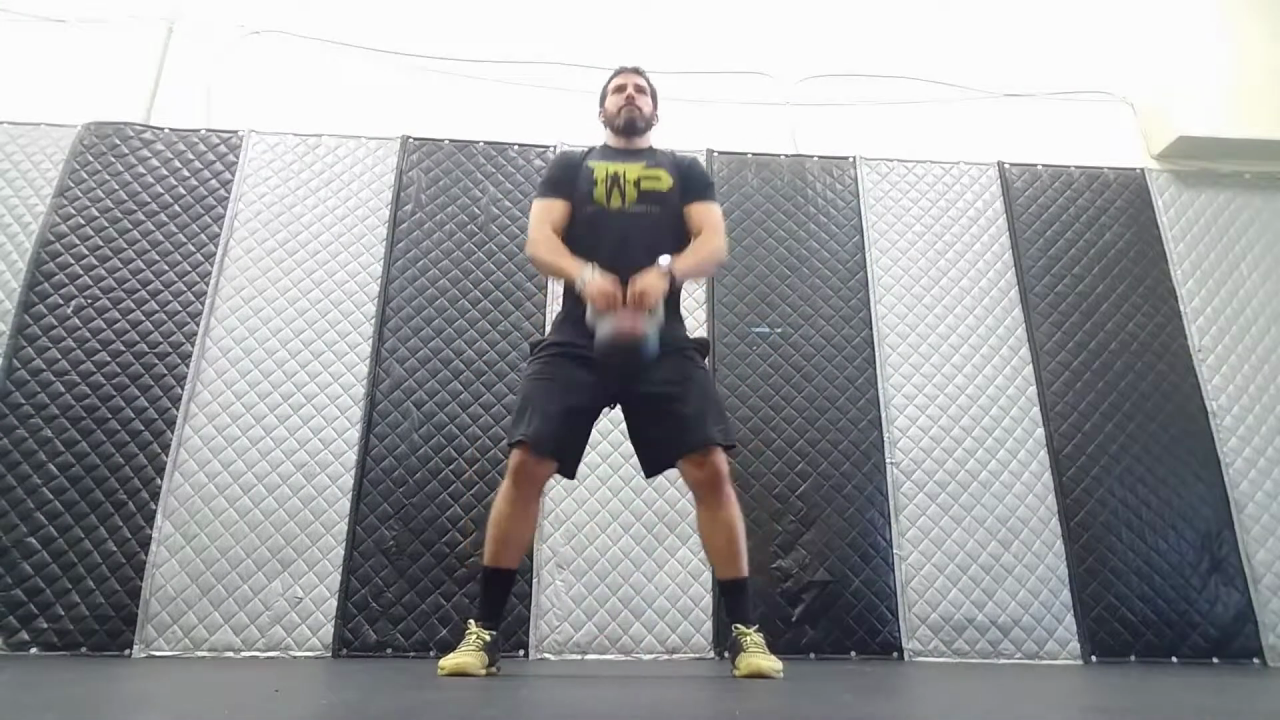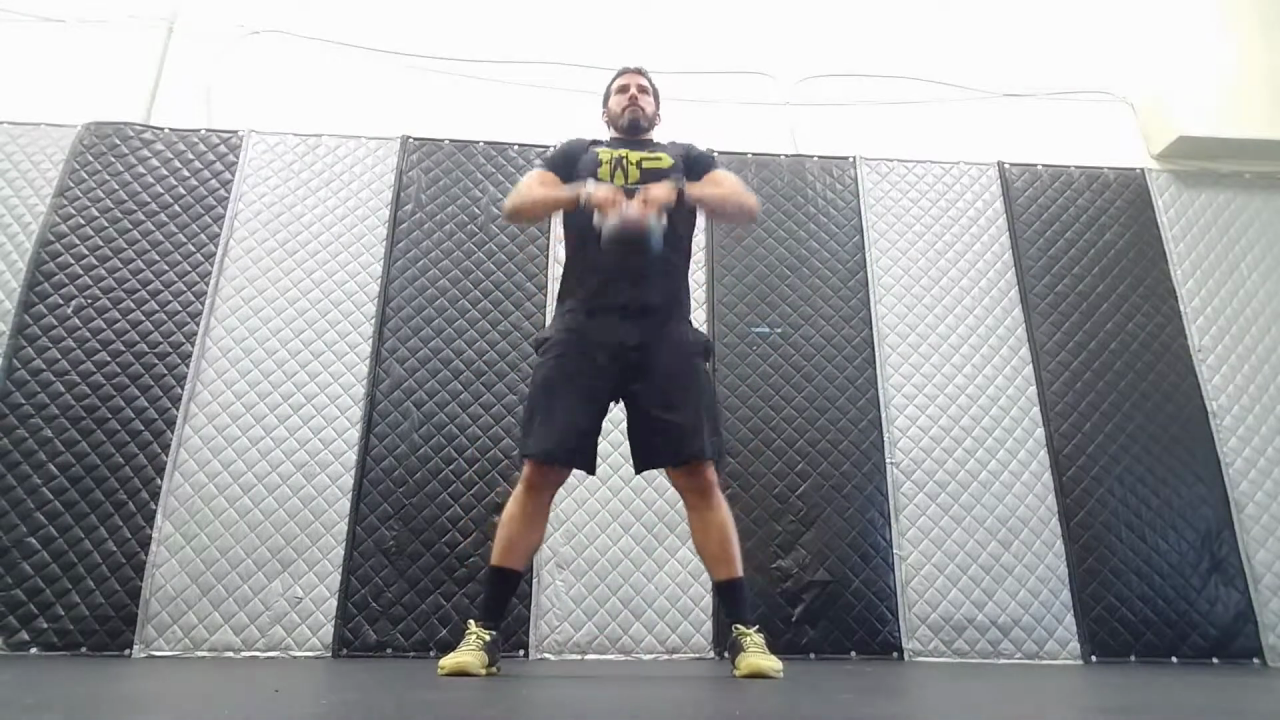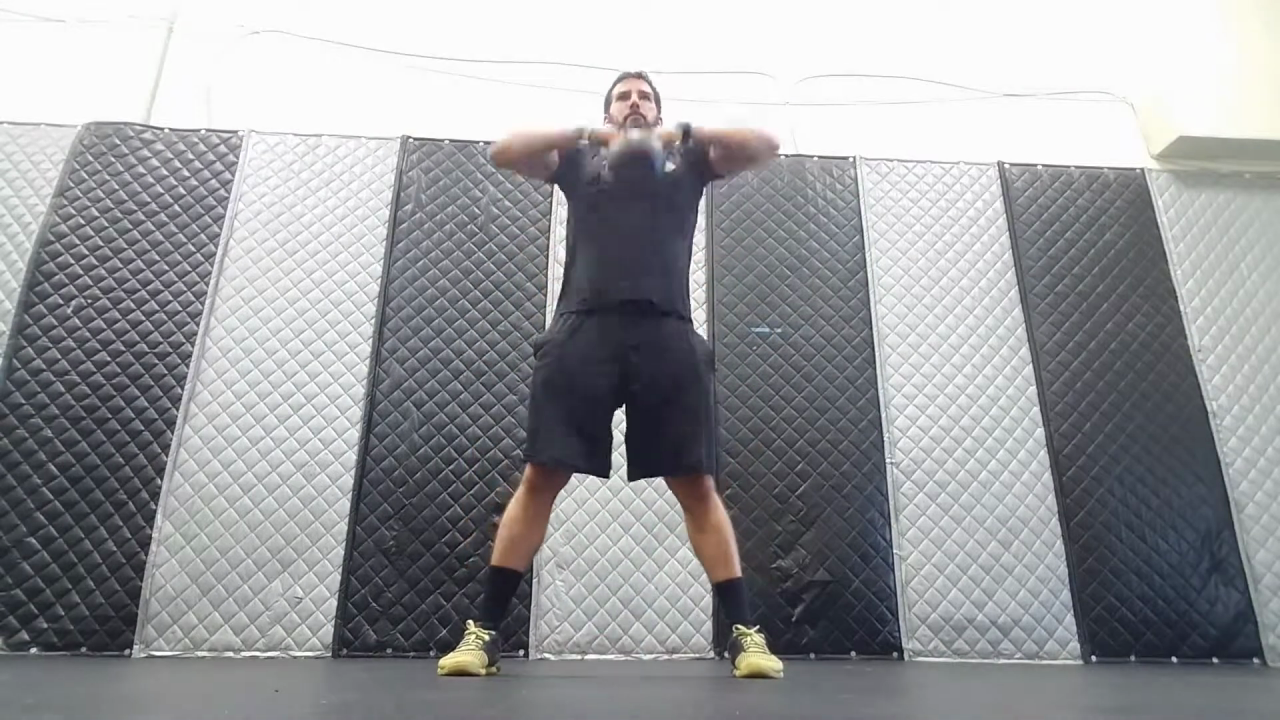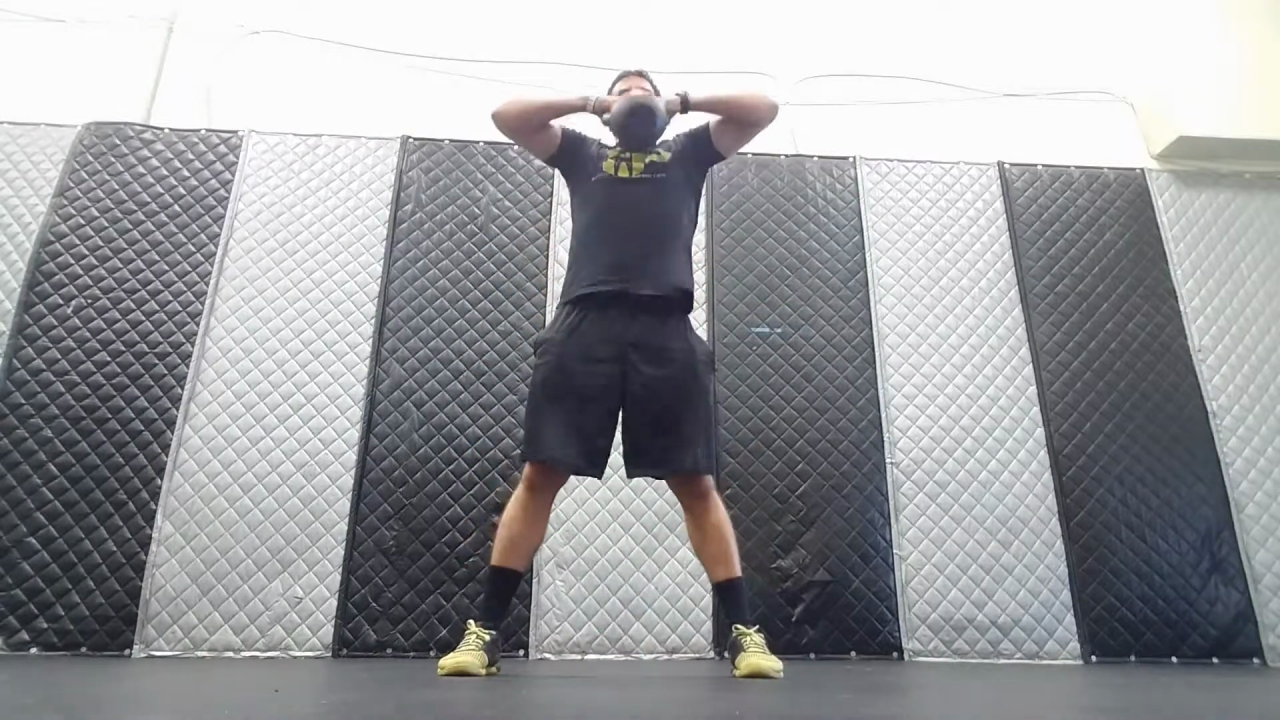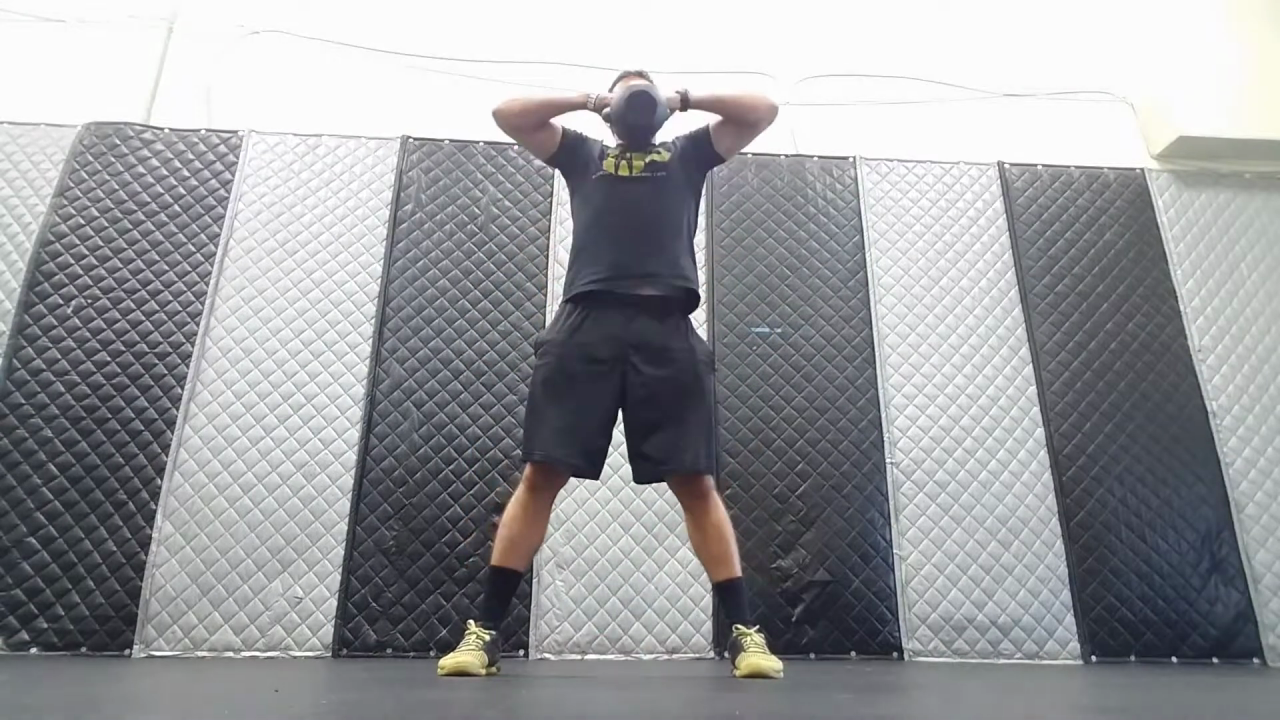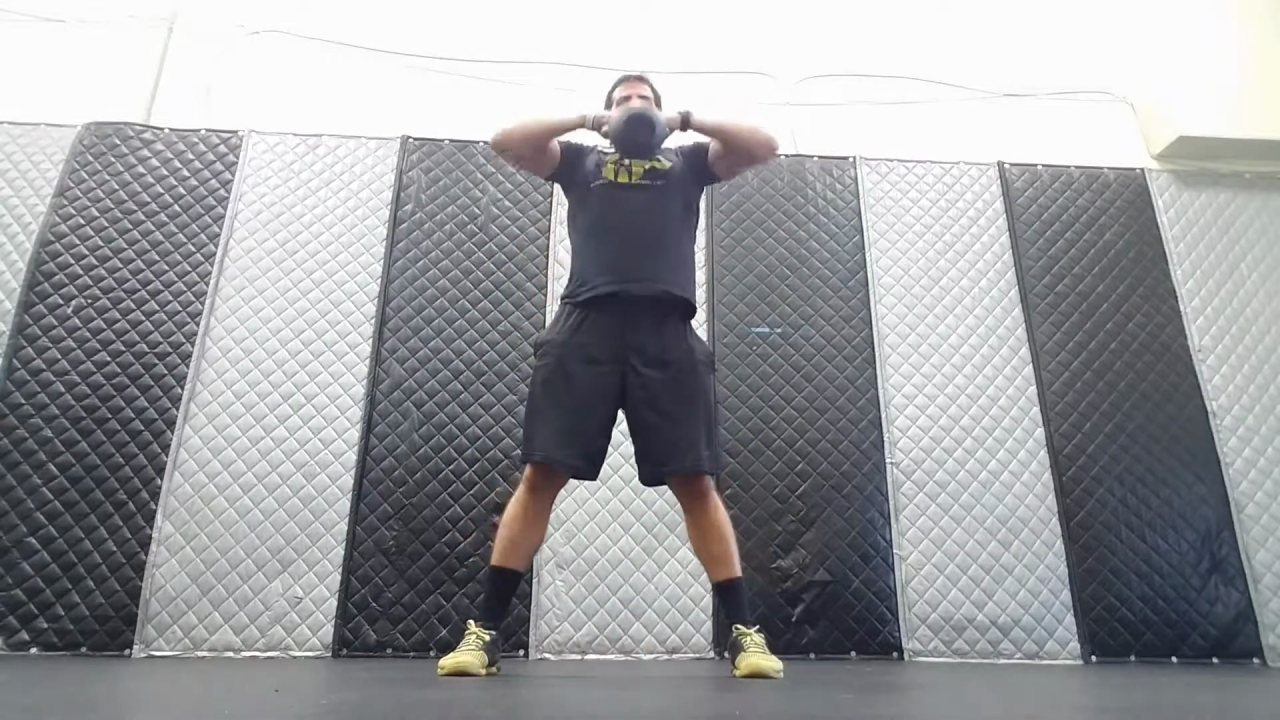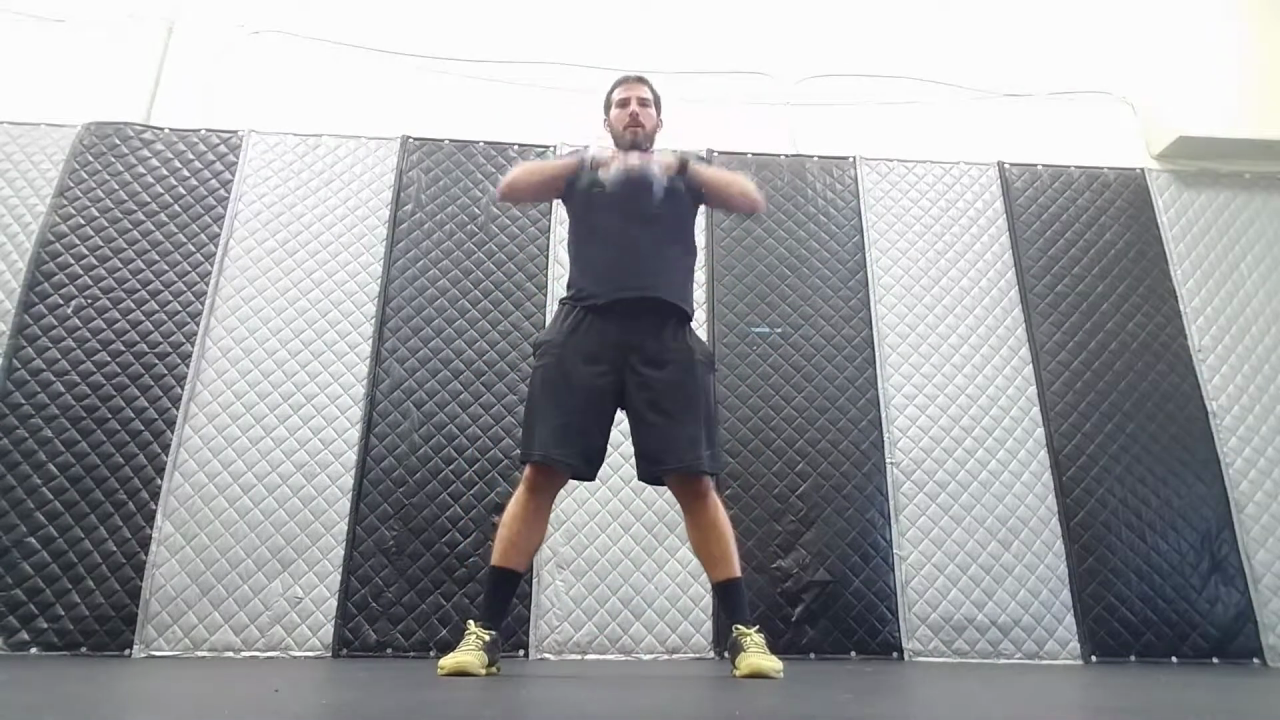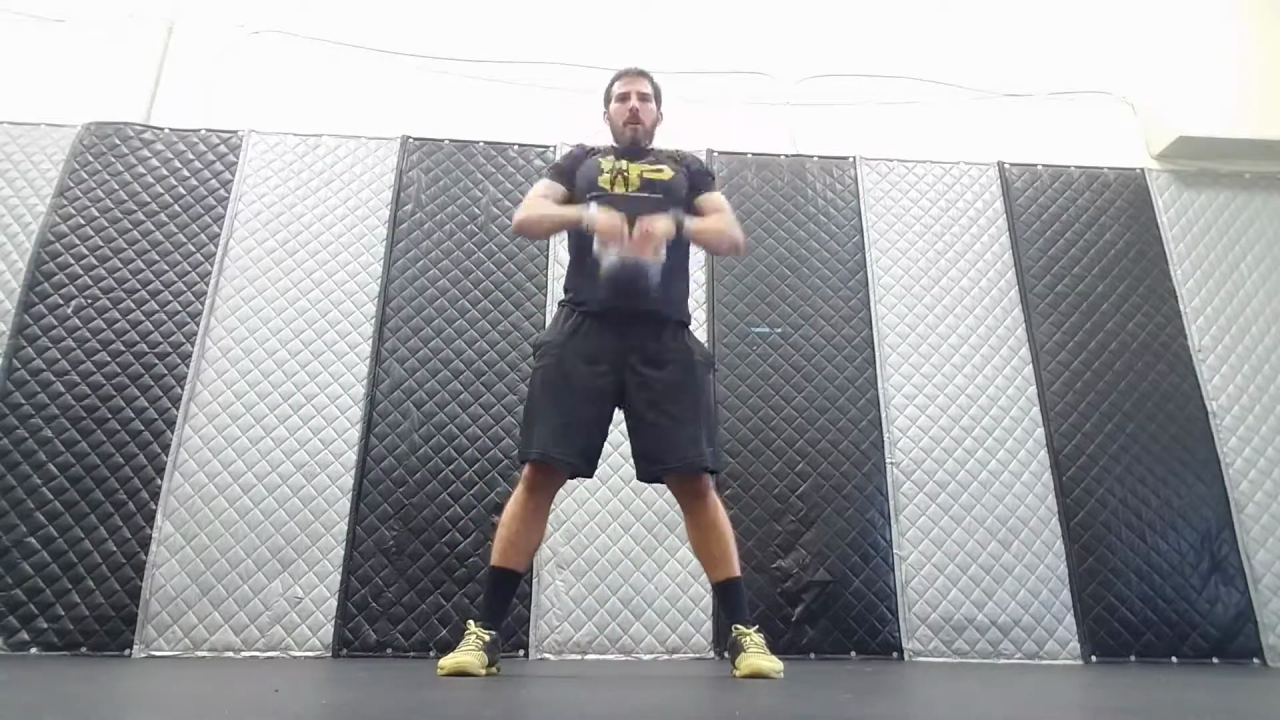
dt=0.1s
person 1, frame 1
left shoulder: (682, 170)
right shoulder: (571, 167)
left elbow: (714, 245)
right elbow: (538, 242)
left wrist: (666, 272)
right wrist: (583, 275)
left hip: (662, 343)
right hip: (576, 343)
left knee: (712, 472)
right knee: (525, 466)
left ankle: (744, 632)
right ankle: (482, 632)
person 1, frame 2
left shoulder: (686, 158)
right shoulder: (575, 155)
left elbow: (745, 204)
right elbow: (518, 203)
left wrist: (678, 191)
right wrist: (585, 191)
left hip: (666, 336)
right hip: (579, 332)
left knee: (700, 479)
right knee: (538, 475)
left ankle: (743, 632)
right ankle: (484, 631)
person 1, frame 3
left shoulder: (687, 156)
right shoulder: (579, 156)
left elbow: (763, 144)
right elbow: (505, 150)
left wrist: (684, 131)
right wrist: (591, 129)
left hip: (664, 330)
right hip: (585, 328)
left knee: (696, 483)
right knee: (541, 476)
left ankle: (744, 633)
right ankle: (483, 630)
person 1, frame 4
left shoulder: (688, 149)
right shoulder: (581, 149)
left elbow: (763, 109)
right elbow: (506, 115)
left wrist: (684, 103)
right wrist: (588, 102)
left hip: (665, 328)
right hip: (585, 324)
left knee: (696, 483)
right knee: (540, 475)
left ankle: (743, 632)
right ankle: (484, 630)
person 1, frame 5
left shoulder: (688, 149)
right shoulder: (581, 149)
left elbow: (761, 110)
right elbow: (508, 113)
left wrist: (686, 99)
right wrist: (588, 98)
left hip: (666, 327)
right hip: (586, 322)
left knee: (696, 482)
right knee: (541, 475)
left ankle: (743, 632)
right ankle: (483, 630)
person 1, frame 6
left shoulder: (687, 161)
right shoulder: (580, 161)
left elbow: (763, 146)
right elbow: (504, 141)
left wrist: (685, 119)
right wrist: (586, 118)
left hip: (665, 330)
right hip: (585, 326)
left knee: (695, 483)
right knee: (541, 476)
left ankle: (743, 632)
right ankle: (483, 631)
person 1, frame 7
left shoulder: (684, 169)
right shoulder: (581, 166)
left elbow: (751, 199)
right elbow: (511, 186)
left wrist: (680, 164)
right wrist: (588, 160)
left hip: (664, 333)
right hip: (584, 328)
left knee: (694, 483)
right knee: (541, 476)
left ankle: (744, 633)
right ankle: (483, 632)
person 1, frame 8
left shoulder: (687, 168)
right shoulder: (578, 161)
left elbow: (733, 236)
right elbow: (525, 218)
left wrist: (675, 224)
right wrist: (586, 215)
left hip: (663, 337)
right hip: (582, 332)
left knee: (693, 482)
right knee: (539, 476)
left ankle: (743, 633)
right ankle: (483, 632)
